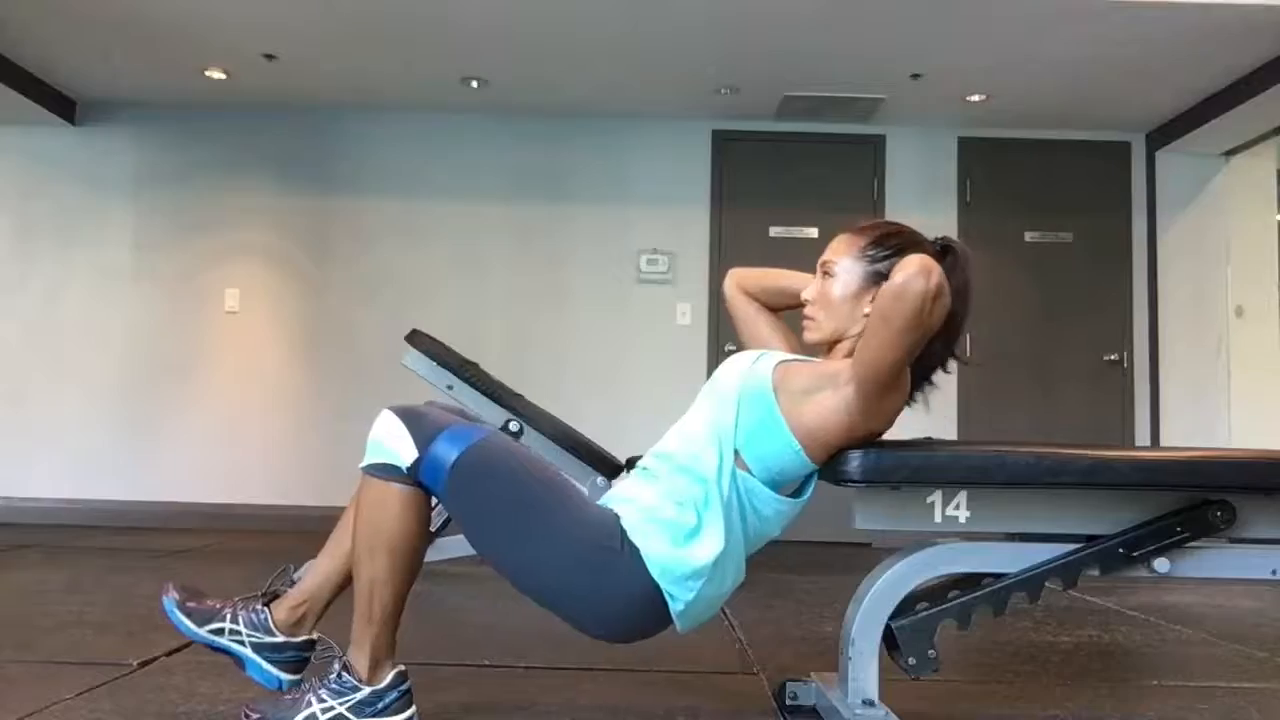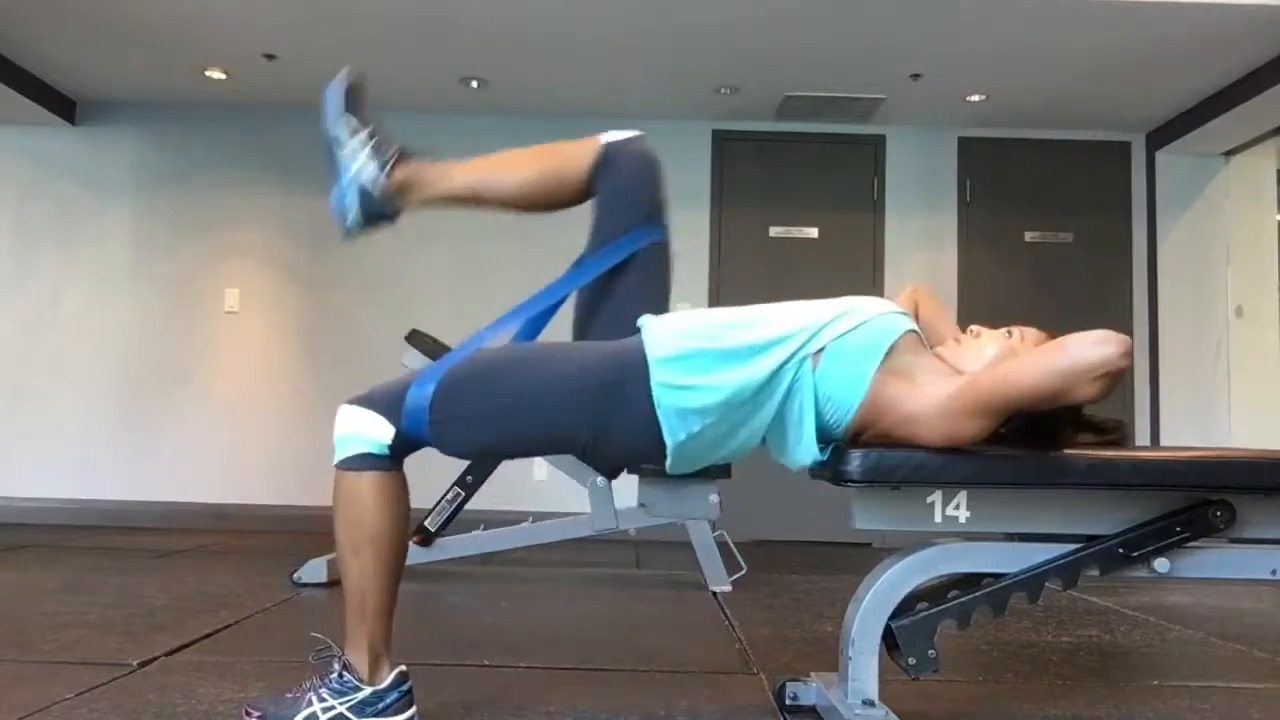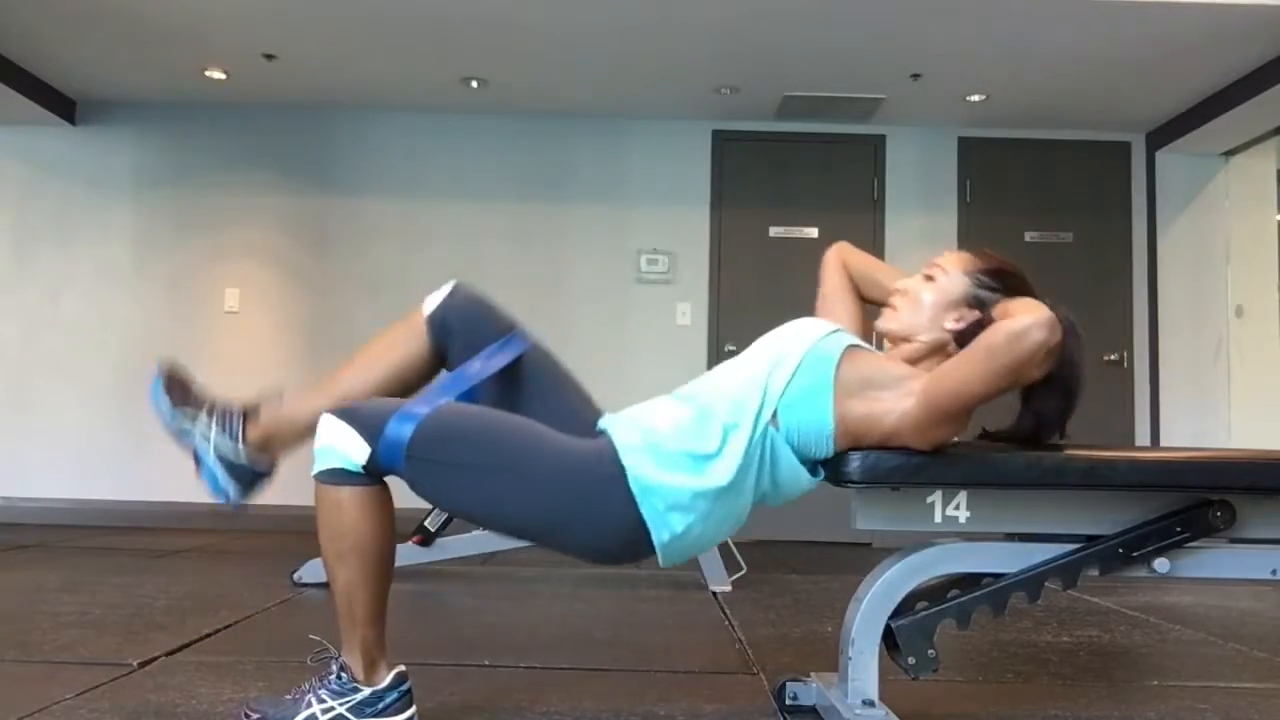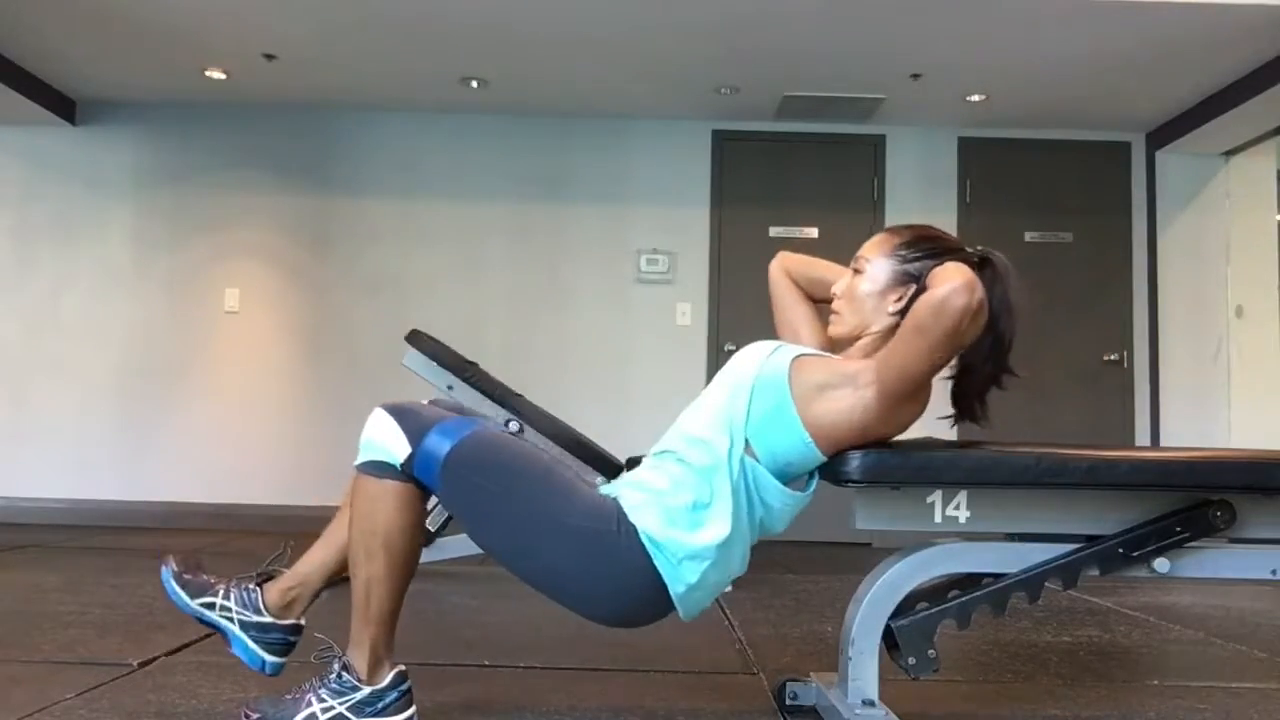
dt=0.7s
person 1, frame 1
left shoulder: (858, 396)
right shoulder: (803, 371)
left elbow: (920, 280)
right elbow: (737, 281)
left wrist: (874, 285)
right wrist: (831, 286)
left hip: (627, 572)
right hip: (620, 533)
left knee: (403, 435)
right knee: (426, 432)
right ankle: (284, 627)
person 1, frame 2
left shoulder: (949, 408)
right shoulder: (918, 359)
left elbow: (1106, 350)
right elbow: (922, 291)
left wrist: (985, 356)
right wrist: (954, 336)
left hip: (642, 392)
right hip: (645, 358)
left knee: (370, 424)
right knee: (627, 159)
right ankle: (391, 183)
person 1, frame 3
left shoulder: (915, 405)
right shoulder: (856, 357)
left elbow: (1037, 332)
right elbow: (839, 255)
left wrist: (981, 298)
right wrist: (911, 294)
left hip: (626, 499)
right hip: (618, 456)
left knee: (351, 434)
right knee: (455, 313)
right ankle: (252, 438)
person 1, frame 4
left shoulder: (875, 393)
right shoulder: (829, 366)
left elbow: (961, 294)
right elbow: (785, 266)
left wrist: (938, 272)
right wrist: (867, 280)
left hip: (633, 559)
right hip: (625, 524)
left knee: (400, 432)
right knee: (432, 430)
right ankle: (273, 609)
